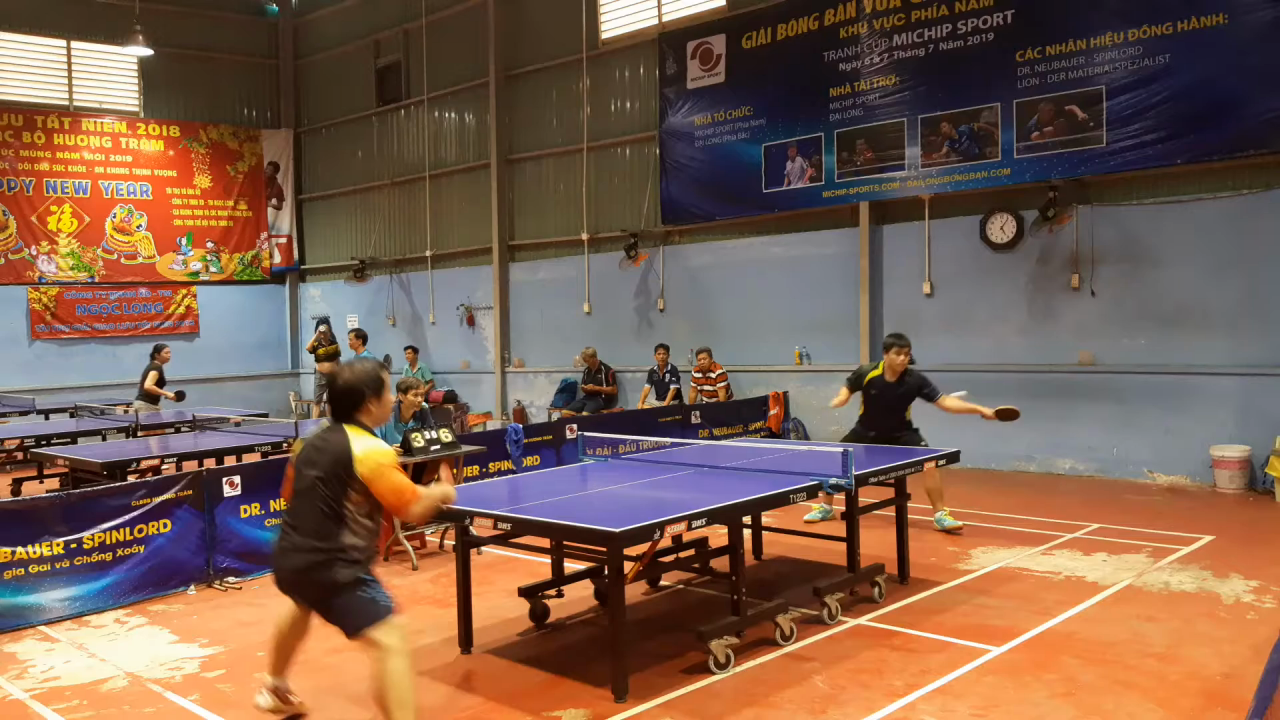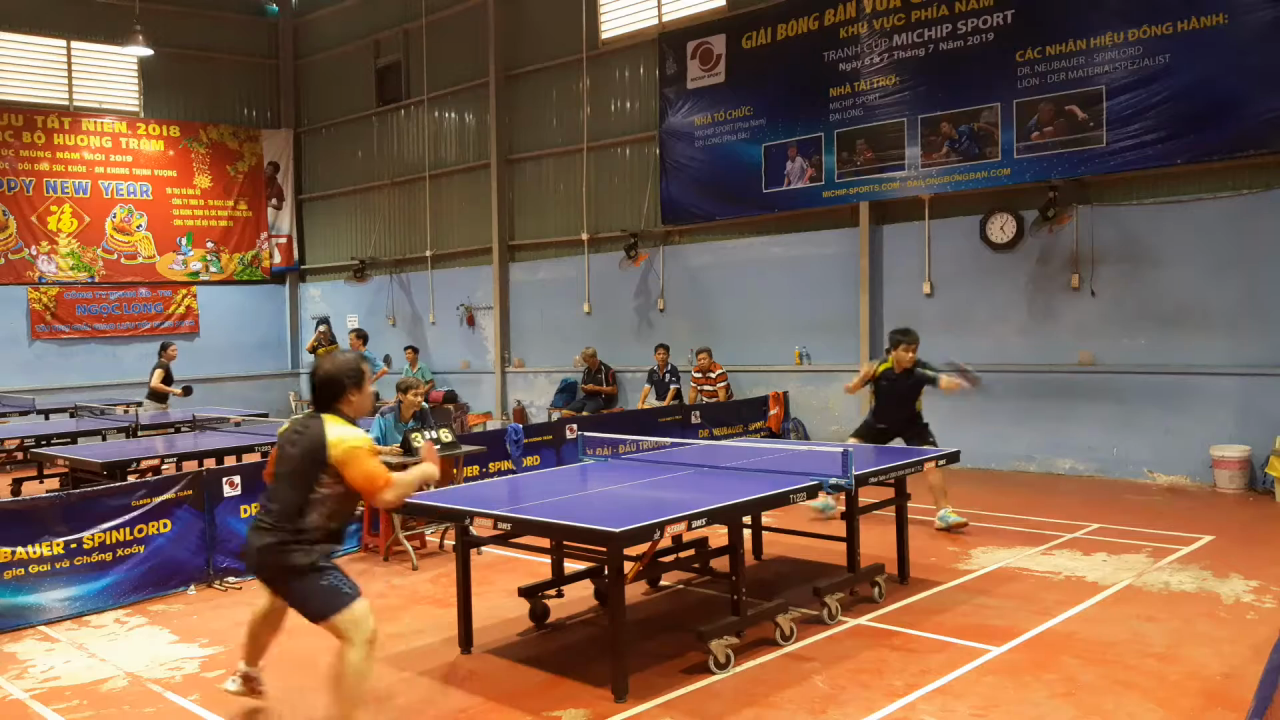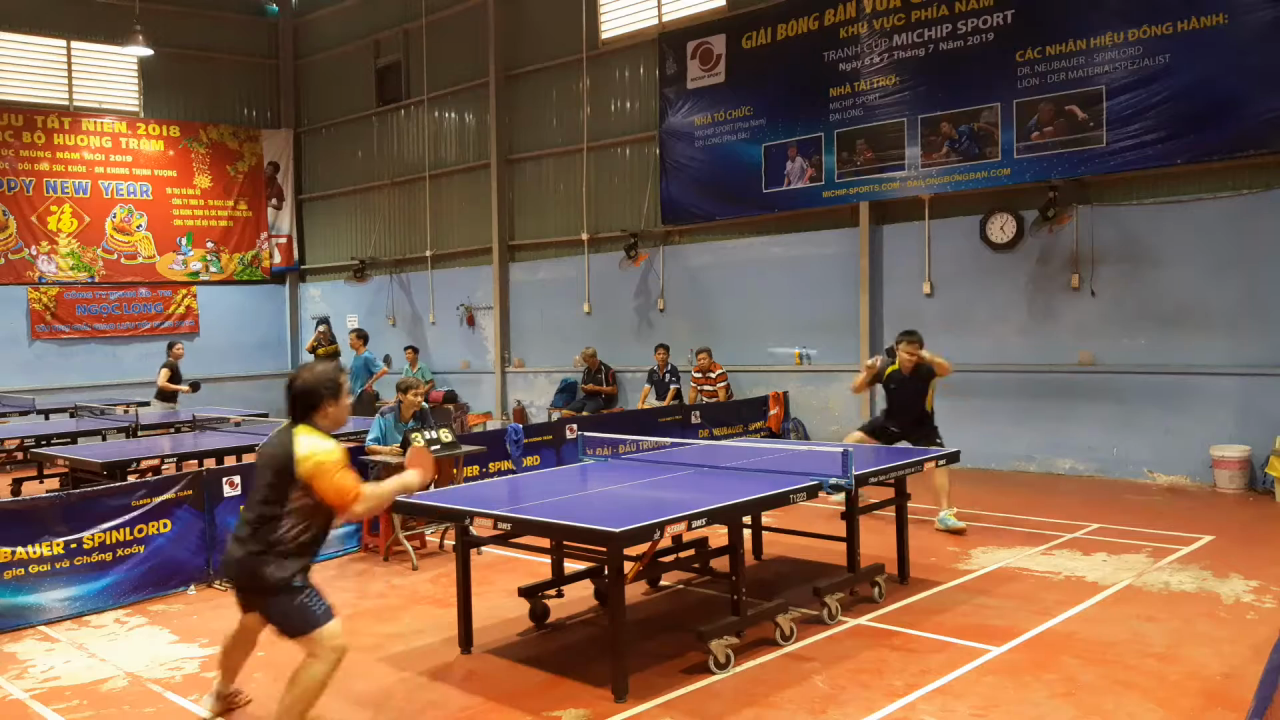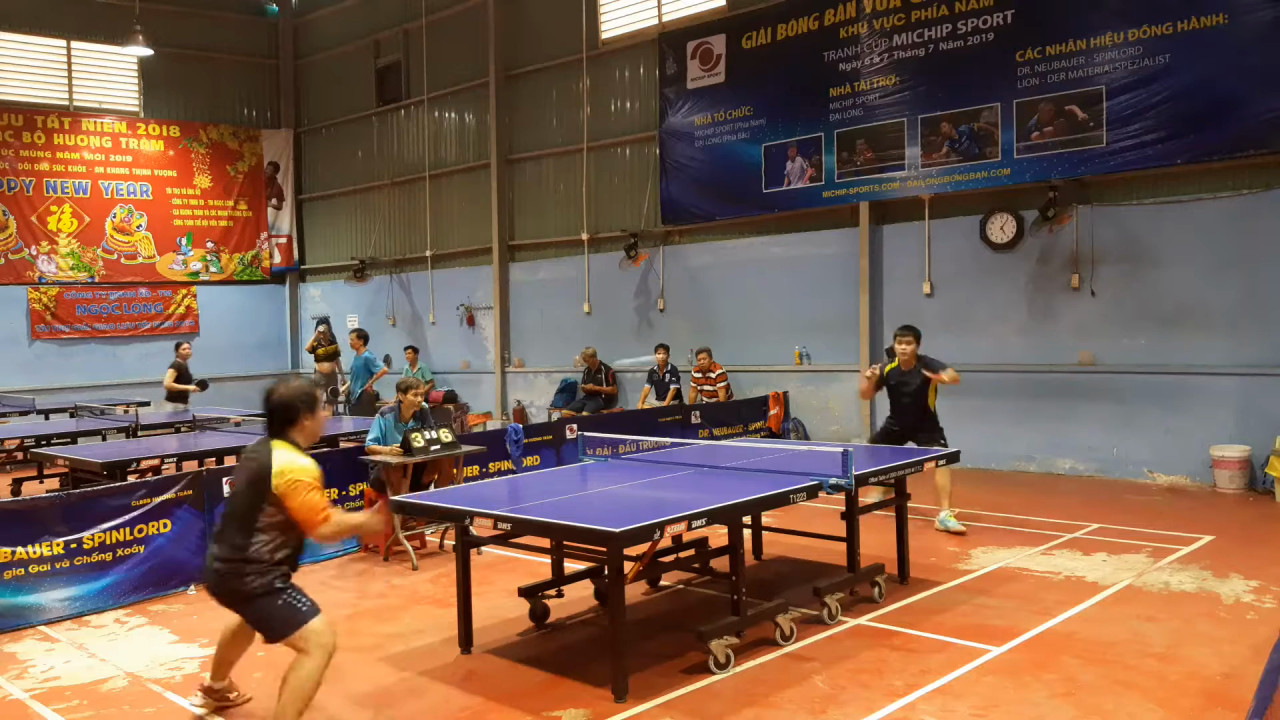
dt=0.1s
person 1, frame 1
left shoulder: (314, 442)
right shoulder: (372, 452)
left elbow: (291, 495)
right elbow: (412, 508)
right wrist: (444, 491)
left hip: (292, 560)
right hip: (335, 570)
left knee: (303, 609)
right knee: (393, 646)
left ankle: (275, 690)
person 1, frame 2
left shoulder: (295, 428)
right shoulder: (349, 440)
right elbow: (386, 494)
right wrist: (425, 473)
left hip: (264, 543)
right hip: (297, 553)
left knee: (278, 601)
right knee: (360, 633)
left ankle: (246, 674)
person 1, frame 3
left shoulder: (281, 439)
right shoulder: (320, 450)
right elbow: (357, 505)
right wrist: (406, 481)
left hip: (243, 558)
right hip: (271, 567)
left knee: (252, 623)
right knee: (328, 647)
person 1, frame 4
left shoulder: (259, 452)
right shoulder: (295, 466)
right elbow: (324, 528)
right wrist: (365, 521)
left hip: (224, 566)
right hip: (254, 576)
left knee: (251, 619)
right knee: (320, 643)
left ankle: (213, 689)
person 2, frame 1
left shoulder: (915, 380)
right shoulder: (867, 373)
left elbow: (944, 402)
right elbow: (848, 388)
left wrist: (979, 409)
right wrist: (841, 398)
left hip: (901, 430)
right hip: (868, 429)
left ankle: (941, 515)
right ankle: (826, 506)
person 2, frame 2
left shoulder: (921, 369)
right shoulder: (878, 368)
left elbow: (943, 383)
right elbow: (850, 390)
left wrist: (955, 382)
right wrist: (863, 377)
left hip: (911, 423)
right hip: (879, 422)
left ankle: (943, 512)
right ankle: (829, 501)
person 2, frame 3
left shoulder: (926, 367)
right shoulder: (885, 369)
left elbow: (946, 370)
right elbow: (856, 389)
left wrist: (932, 360)
right wrist: (867, 372)
left hip: (921, 426)
right hip: (890, 423)
right knee: (853, 441)
left ankle: (945, 514)
person 2, frame 4
left shoulder: (929, 365)
right shoulder: (888, 369)
left elbow: (954, 376)
right elbow: (866, 396)
left wrist: (944, 378)
right wrist: (869, 380)
left hip: (926, 425)
right hip: (896, 424)
left ankle: (945, 515)
right ankle: (887, 489)
